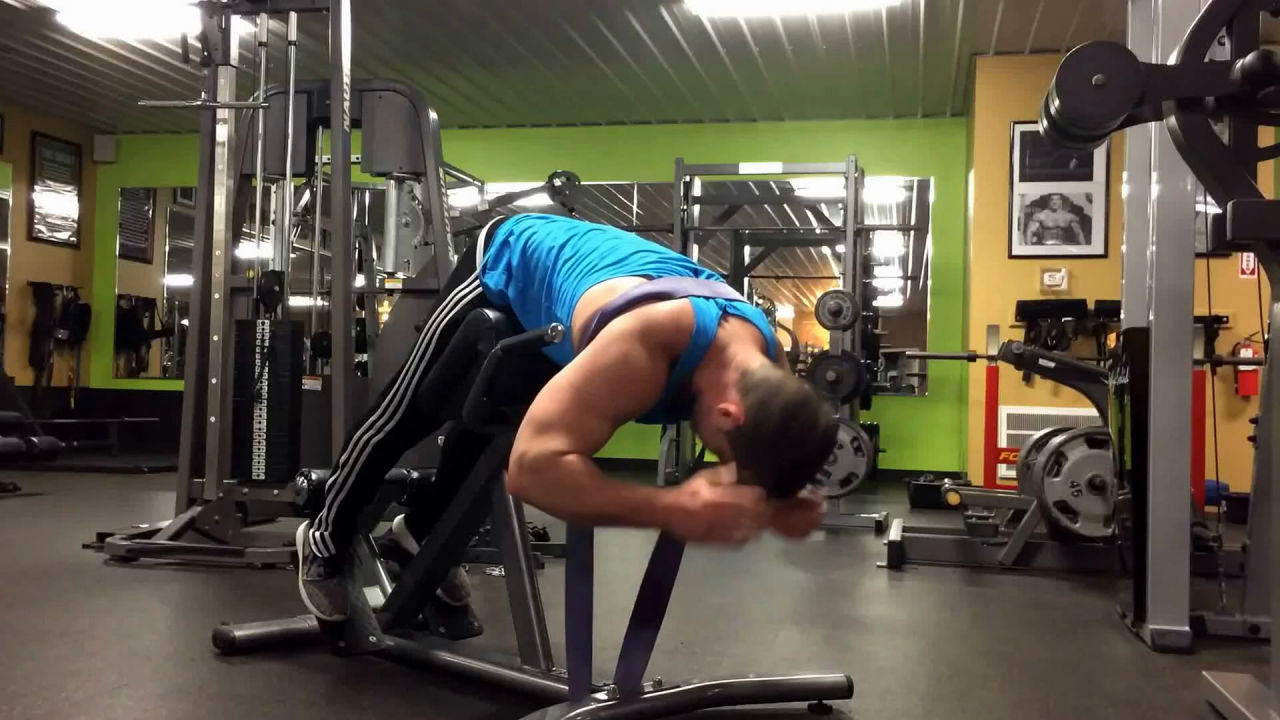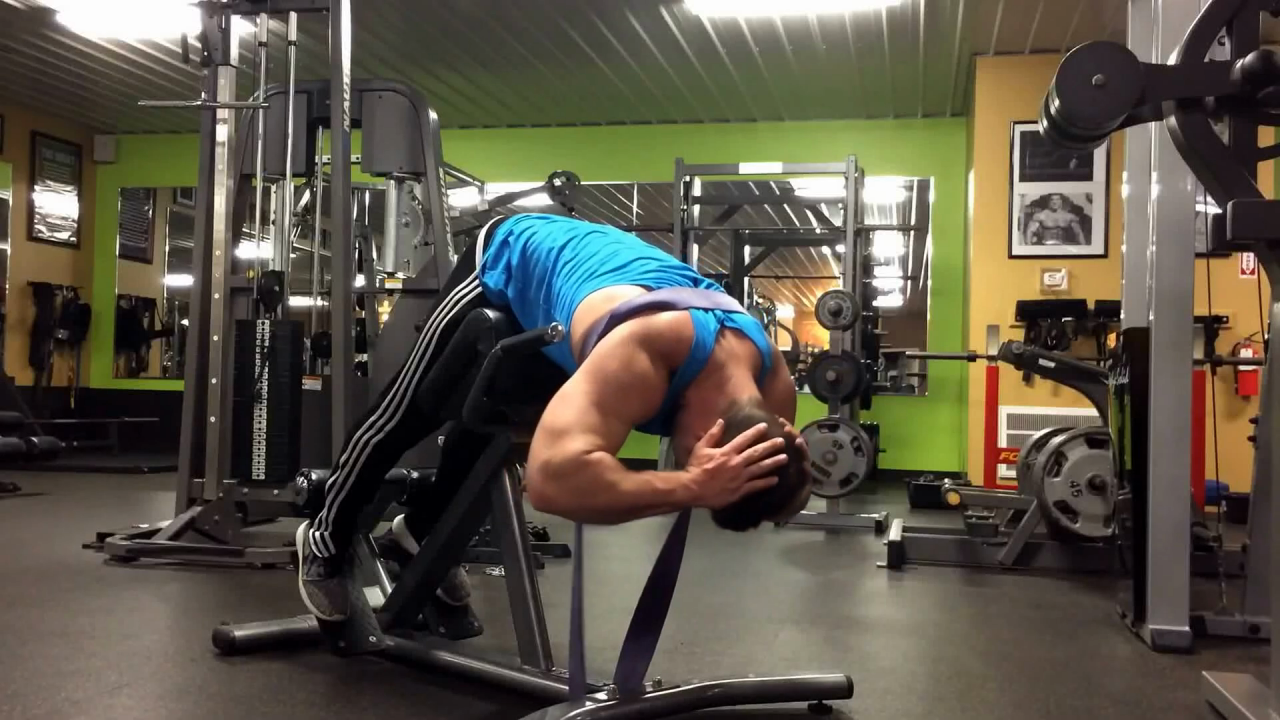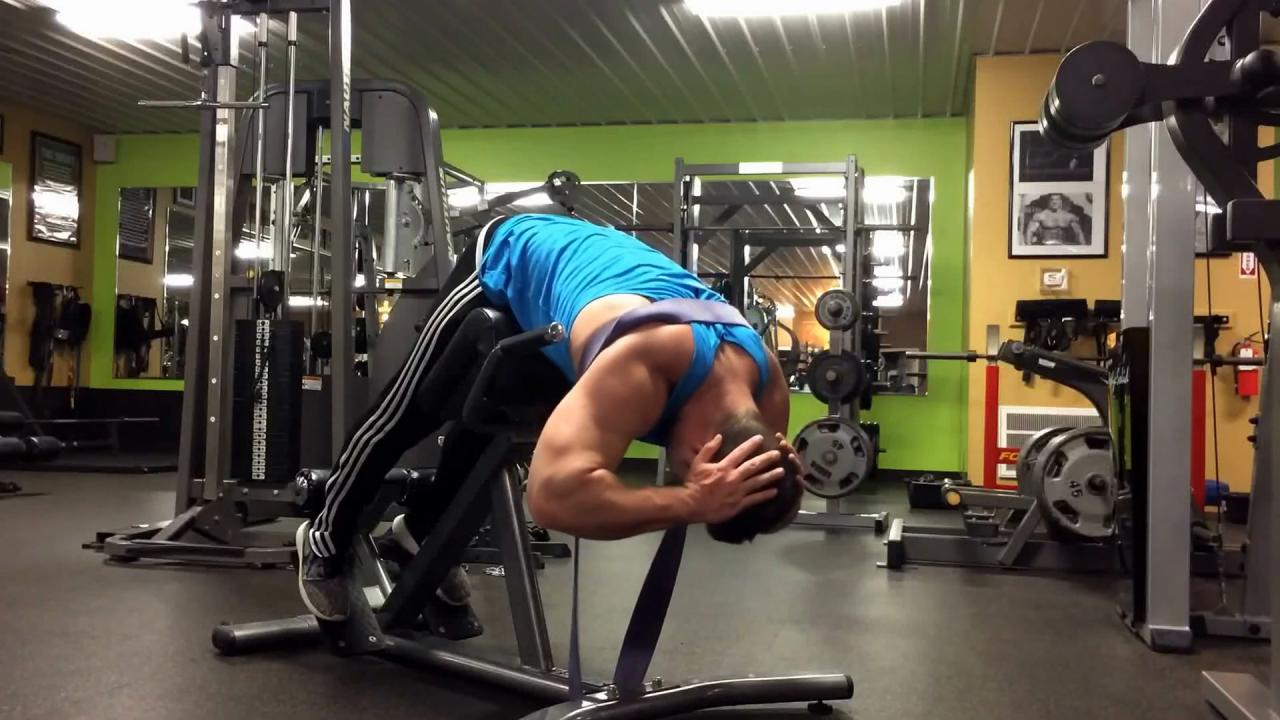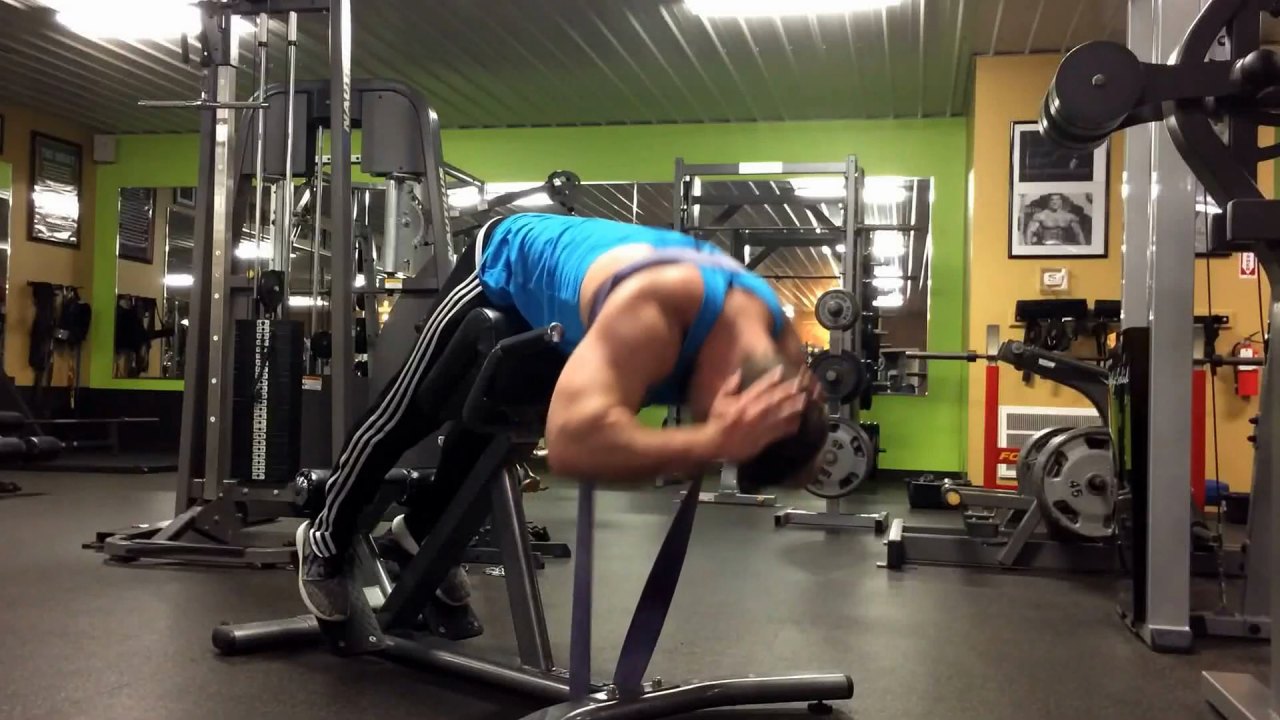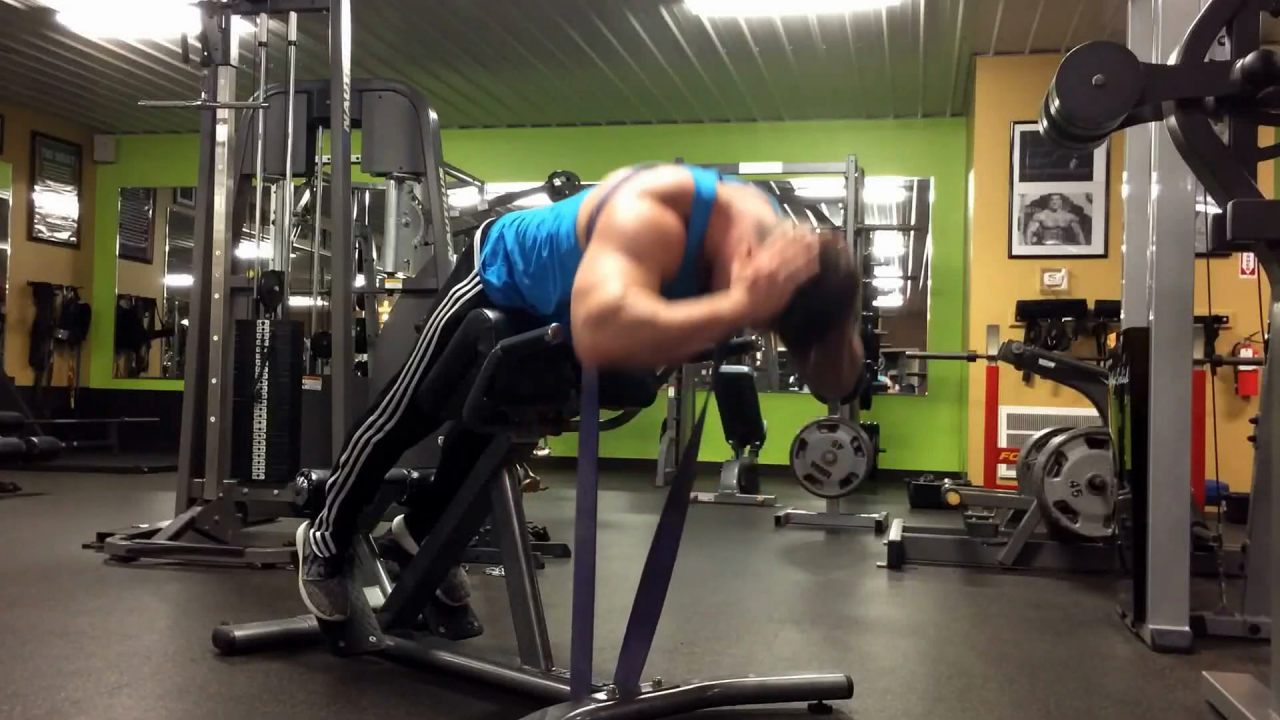
dt=0.2s
person 1, frame 1
left shoulder: (767, 368)
right shoulder: (643, 345)
left elbow: (746, 470)
right elbow: (531, 466)
left wrist: (778, 506)
right wrist: (677, 511)
right hip: (512, 264)
right knee: (406, 418)
left ankle: (422, 530)
right ankle: (326, 542)
person 1, frame 2
left shoulder: (768, 382)
right shoulder: (642, 354)
left elbow: (773, 474)
right elbow: (552, 479)
left wrist: (790, 484)
right wrist: (692, 488)
right hip: (511, 263)
right knee: (406, 419)
left ankle: (422, 530)
right ankle: (324, 544)
person 1, frame 3
left shoulder: (764, 385)
right shoulder: (643, 363)
left elbow: (761, 494)
right elbow: (552, 493)
left wrist: (783, 490)
right wrist: (692, 501)
right hip: (510, 264)
right knee: (406, 418)
left ankle: (421, 529)
right ankle: (325, 542)
person 1, frame 4
left shoulder: (778, 345)
right shoulder: (650, 314)
left elbow: (796, 436)
right elbow: (570, 443)
right wrist: (710, 439)
right hip: (511, 265)
right knee: (407, 418)
left ankle: (419, 531)
right ankle: (324, 543)
person 1, frame 5
left shoulder: (784, 248)
right shoulder: (651, 214)
left elbow: (836, 382)
right elbow: (602, 335)
left wrist: (839, 333)
right wrist: (740, 304)
left hip: (557, 319)
right hip: (505, 279)
right knee: (406, 417)
left ankle: (420, 531)
right ankle: (325, 542)
